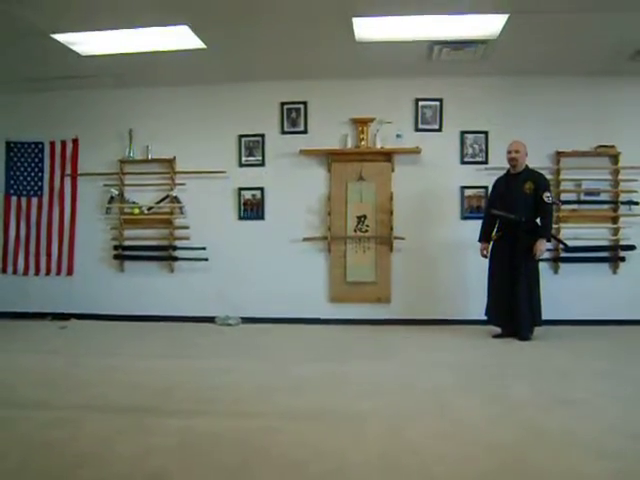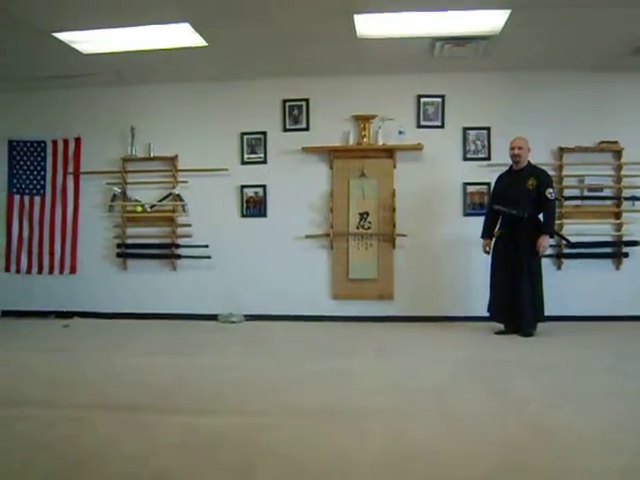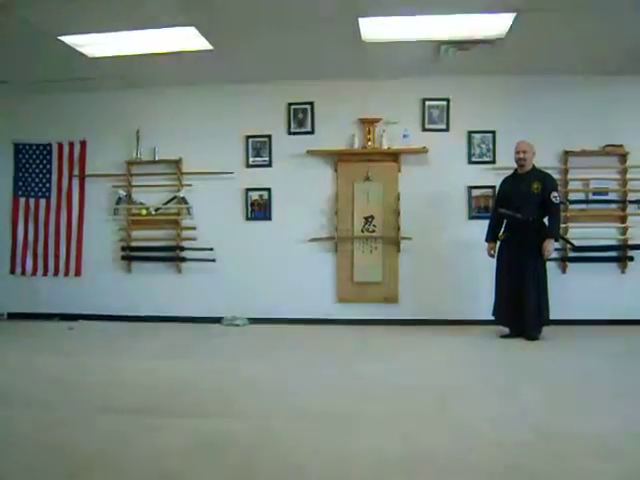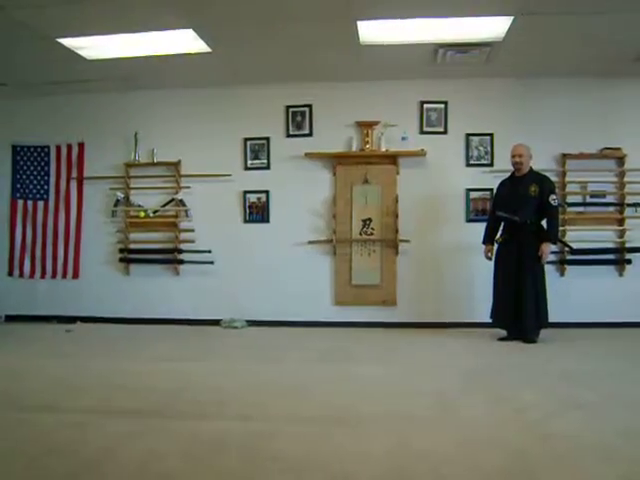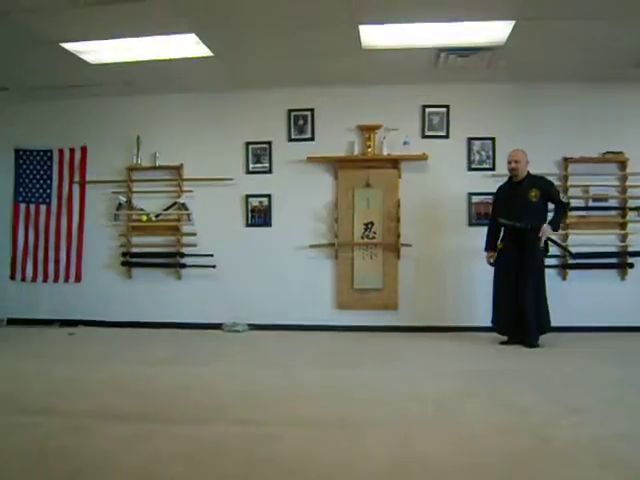
dt=0.4s
person 1, frame 1
left shoulder: (537, 180)
right shoulder: (500, 182)
left elbow: (546, 211)
right elbow: (490, 213)
left wrist: (542, 238)
right wrist: (485, 239)
left hip: (526, 238)
right hip: (503, 238)
left knee: (525, 283)
right knee: (501, 283)
left ankle: (525, 328)
right ankle: (507, 326)
person 1, frame 2
left shoulder: (540, 176)
right shoulder: (502, 178)
left elbow: (549, 207)
right elbow: (492, 209)
left wrist: (546, 234)
right wrist: (487, 236)
left hip: (528, 234)
right hip: (505, 234)
left knee: (528, 279)
right knee: (503, 279)
left ankle: (528, 324)
right ankle: (510, 323)
person 1, frame 3
left shoulder: (545, 180)
right shoulder: (507, 182)
left elbow: (554, 211)
right elbow: (497, 212)
left wrist: (550, 238)
right wrist: (492, 239)
left hip: (533, 237)
right hip: (510, 237)
left knee: (533, 283)
right knee: (508, 283)
left ankle: (532, 328)
right ankle: (515, 326)
person 1, frame 4
left shoulder: (542, 182)
right shoulder: (504, 185)
left elbow: (552, 213)
right elbow: (494, 214)
left wrist: (549, 241)
right wrist: (489, 241)
left hip: (531, 239)
right hip: (508, 239)
left knee: (531, 285)
right knee: (506, 285)
left ankle: (531, 331)
right ankle: (513, 329)
person 1, frame 5
left shoulder: (541, 184)
right shoulder: (503, 190)
left elbow: (563, 205)
right elbow: (494, 221)
left wrist: (551, 225)
right wrist: (490, 248)
left hip: (532, 244)
right hip: (508, 244)
left knee: (531, 290)
right knee: (506, 289)
left ankle: (532, 335)
right ankle: (513, 333)
